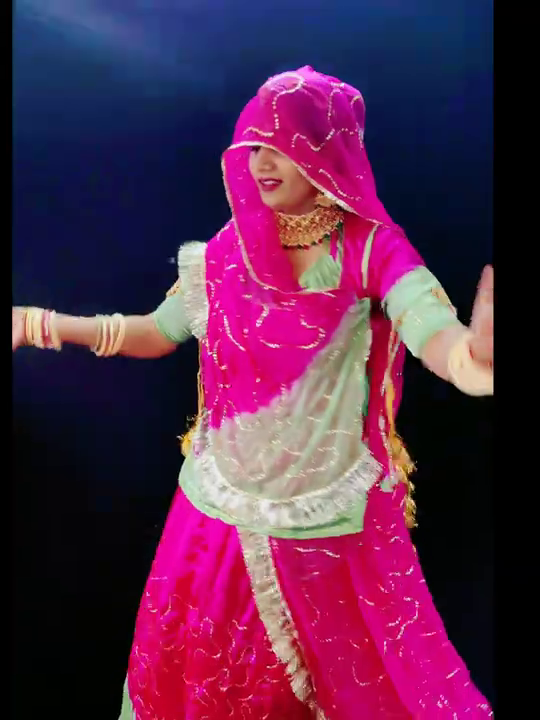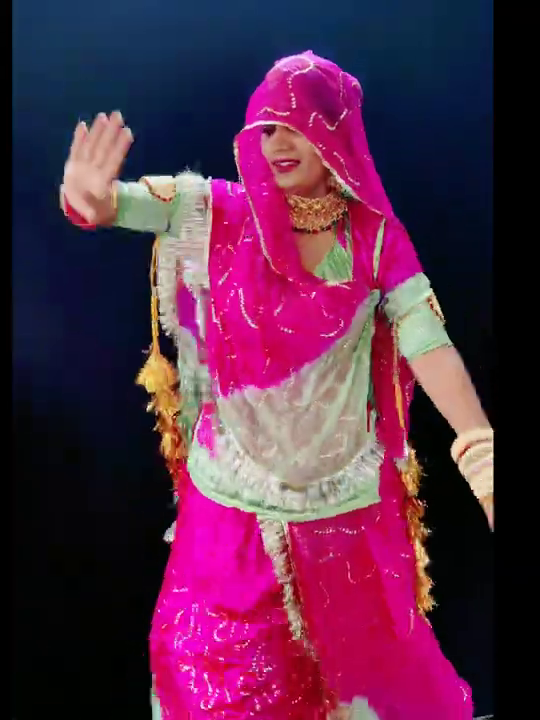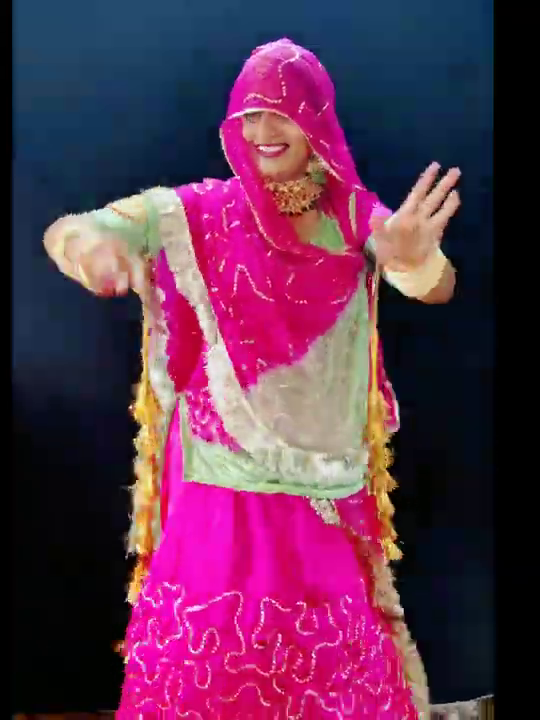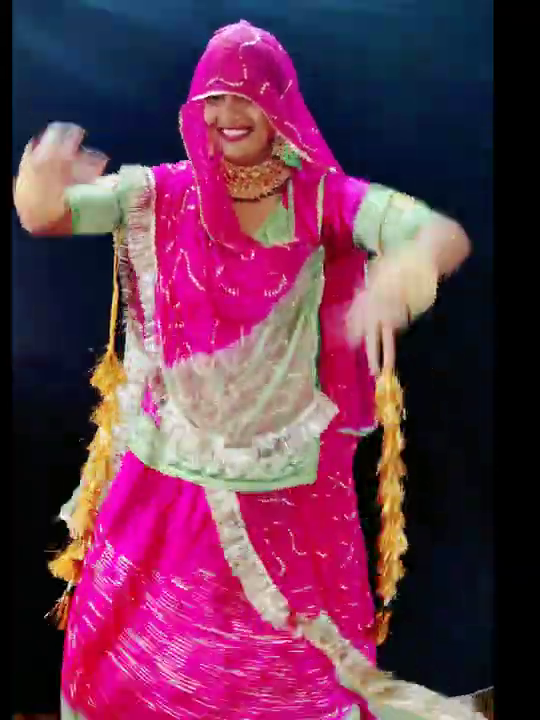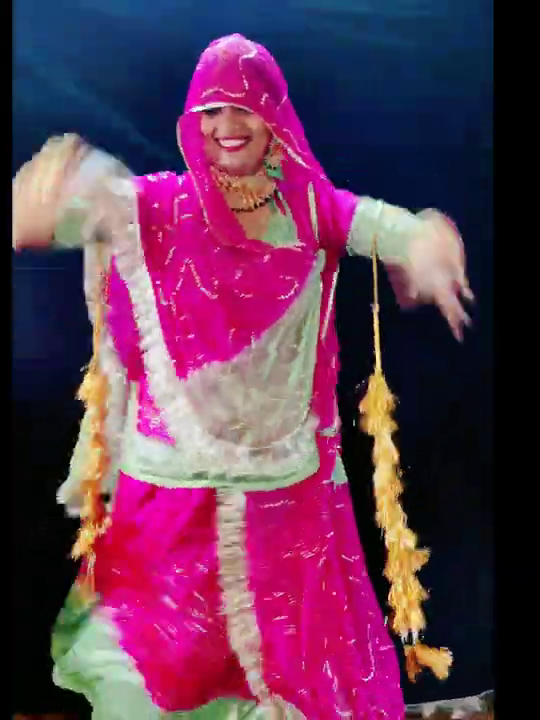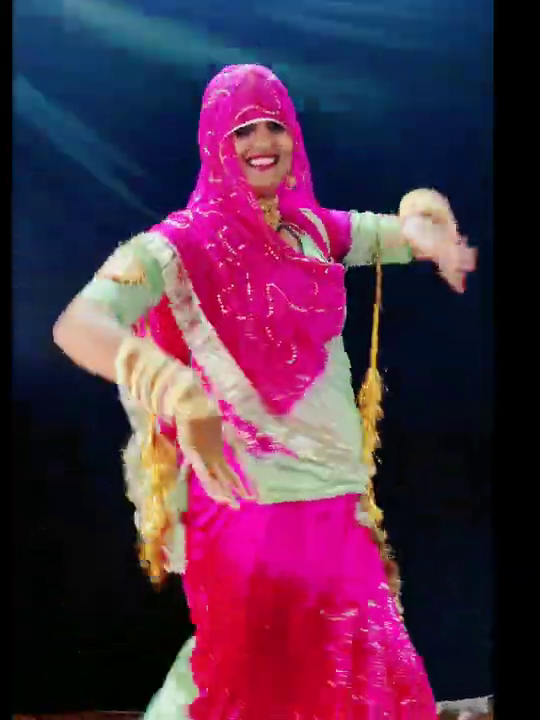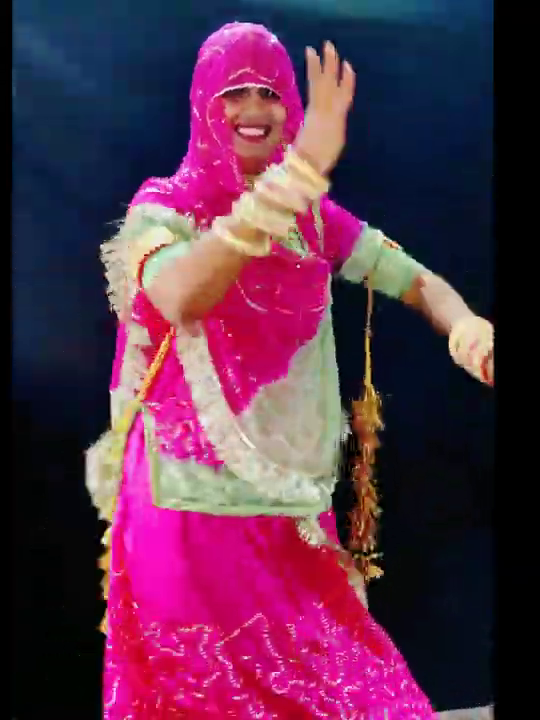
dt=0.4s
person 1, frame 1
left shoulder: (374, 247)
right shoulder: (225, 252)
left elbow: (437, 336)
right elbow: (158, 333)
left wrist: (478, 354)
right wrist: (53, 326)
left hip: (333, 510)
right hip: (222, 504)
person 1, frame 2
left shoulder: (379, 240)
right shoulder: (215, 211)
left elbow: (428, 350)
right elbow: (102, 206)
left wrist: (480, 446)
right wrist: (86, 189)
left hip: (345, 496)
right hip: (235, 492)
left knee: (359, 648)
right knee: (217, 658)
person 1, frame 3
left shoulder: (353, 211)
right shoulder: (192, 214)
left elbow: (440, 279)
right elbow: (62, 232)
left wrist: (418, 264)
right wrist: (85, 239)
left hip: (329, 482)
right hip: (226, 479)
left knee: (340, 657)
right knee: (209, 661)
person 1, frame 4
left shoulder: (327, 196)
right shoulder: (164, 190)
left elbow: (450, 238)
right elbow: (46, 218)
left wrist: (410, 267)
right wrist: (41, 185)
left hip: (290, 469)
right hip: (170, 461)
left knee: (296, 637)
right knee: (143, 637)
person 1, frame 5
left shoulder: (313, 205)
right shoulder: (149, 204)
left elbow: (419, 237)
right elbow: (23, 224)
left wrist: (432, 244)
right wrist: (49, 192)
left hip: (288, 471)
right hip: (178, 471)
left knee: (307, 638)
right knee: (178, 646)
person 1, frame 6
left shoulder: (315, 228)
right shoulder: (180, 243)
left elbow: (412, 237)
right elbow: (77, 327)
left wrist: (429, 216)
right wrist: (171, 389)
left hip: (324, 485)
right hip: (255, 495)
left knee: (347, 659)
person 1, frame 7
left shoulder: (317, 217)
right shoulder: (163, 208)
left elbow: (413, 280)
right elbow: (180, 299)
left wrist: (475, 336)
right wrist: (293, 173)
left hip: (291, 494)
right hip: (198, 500)
